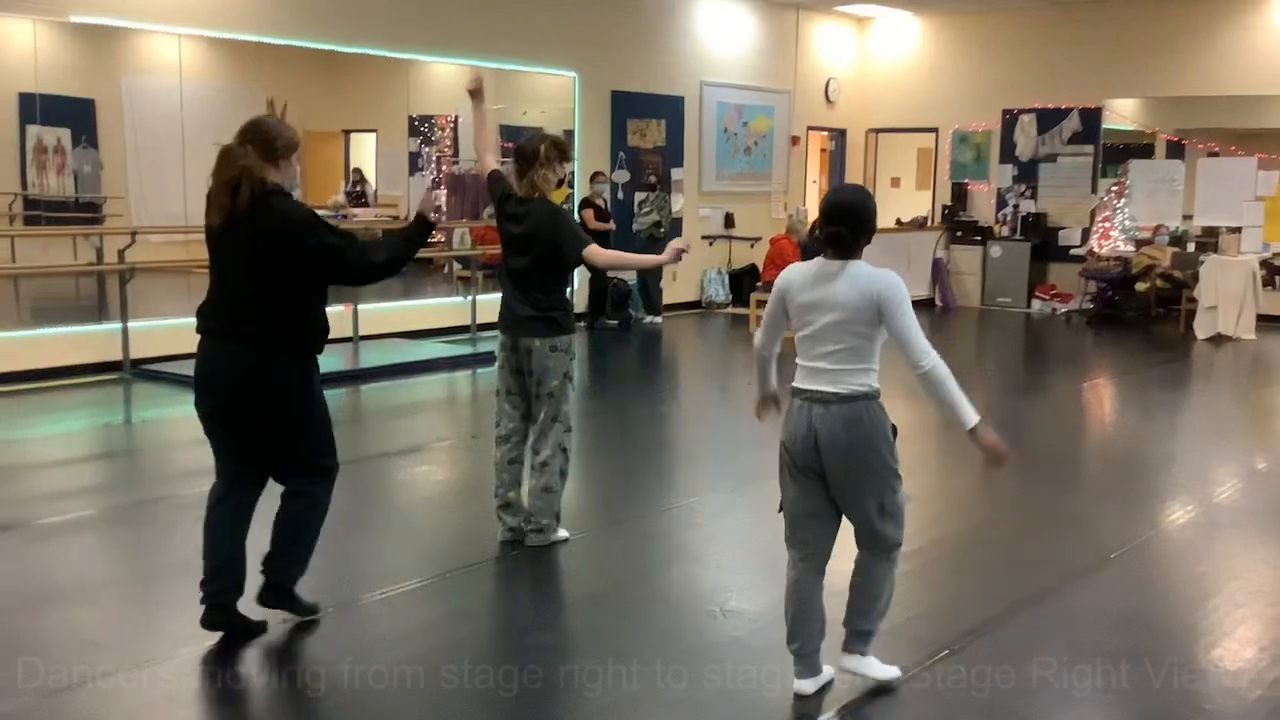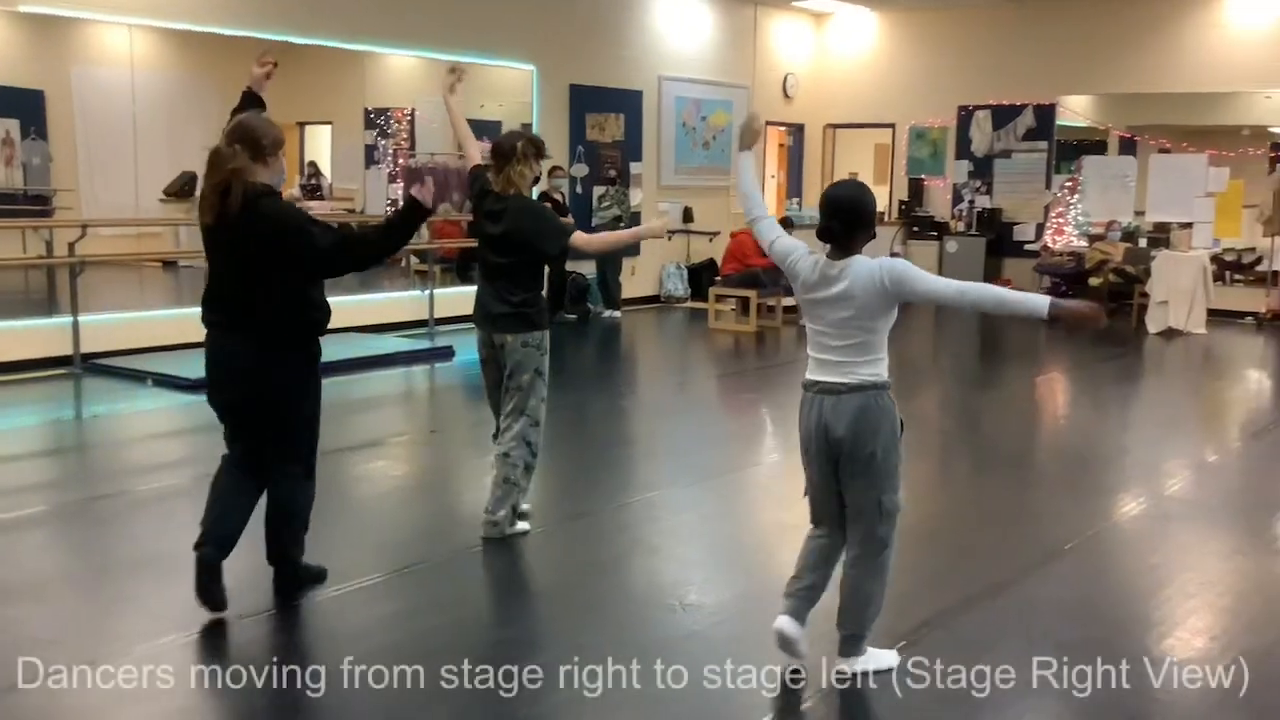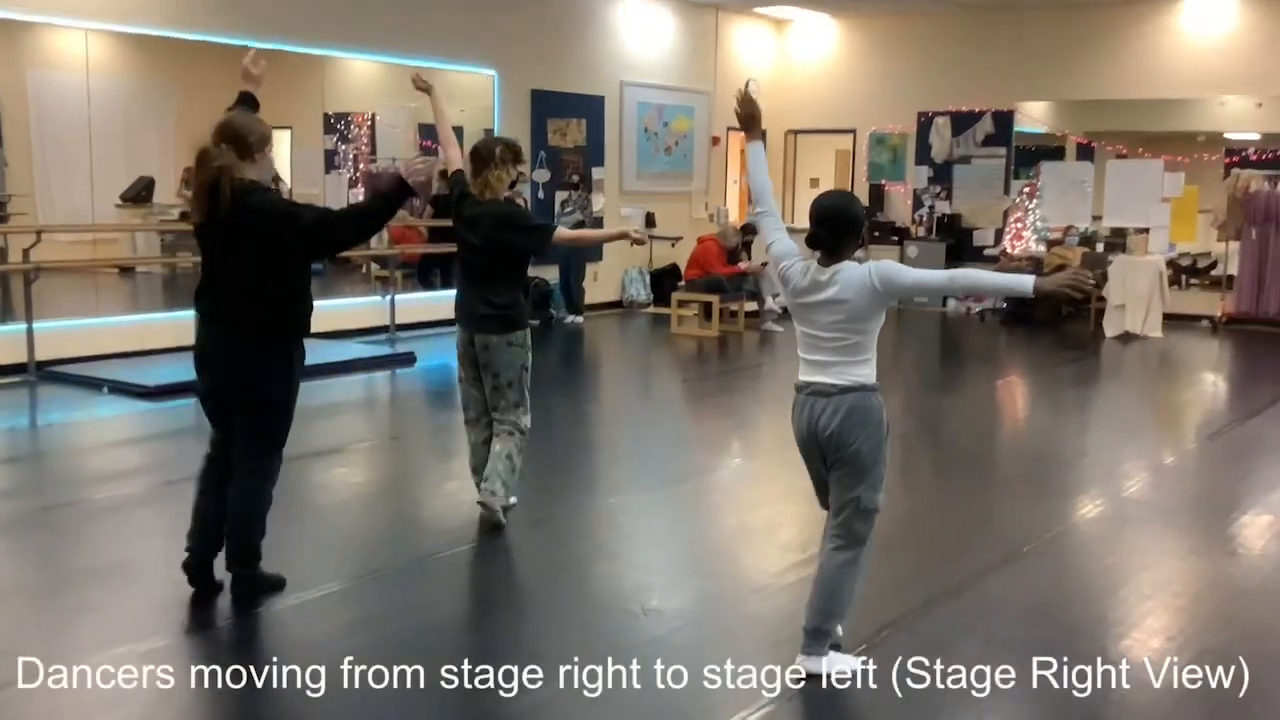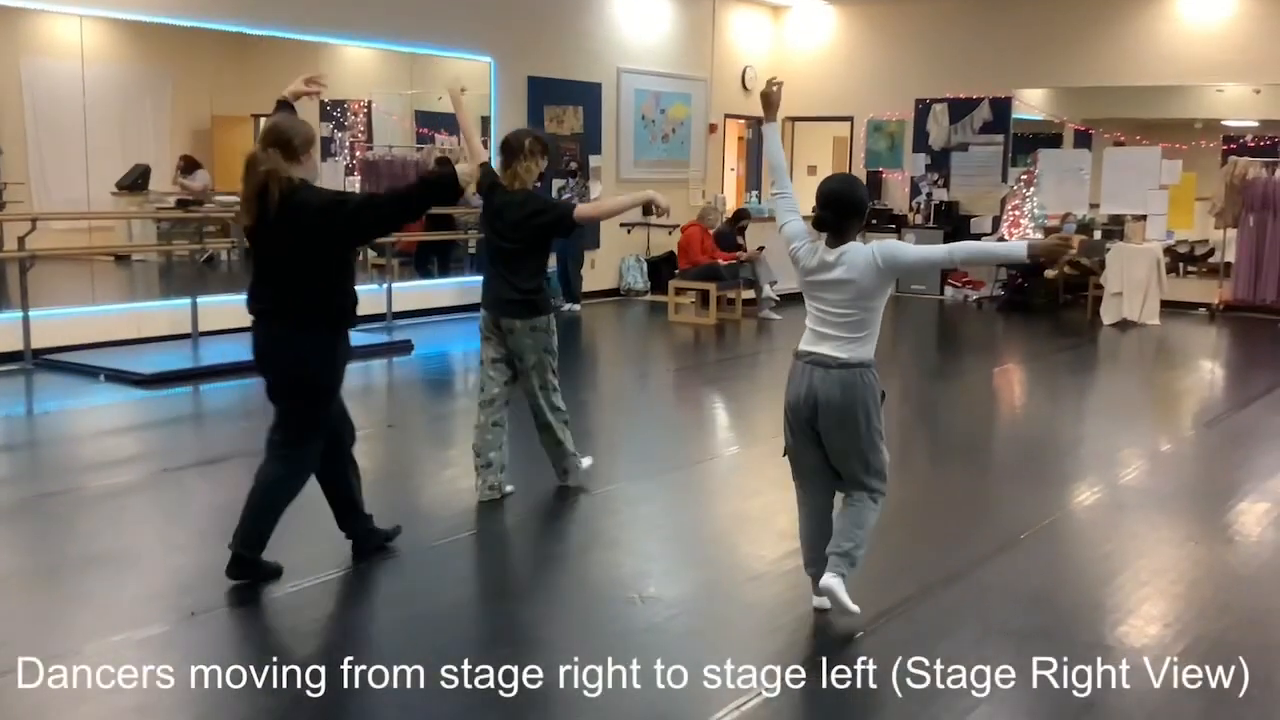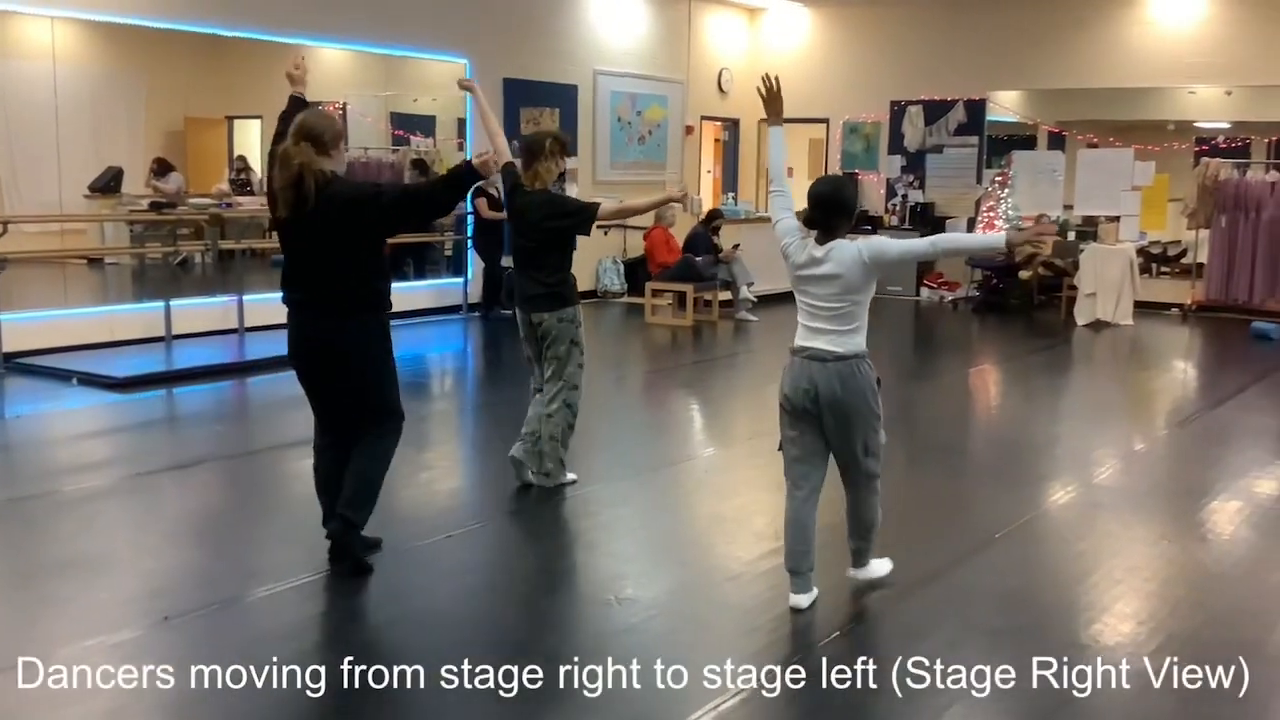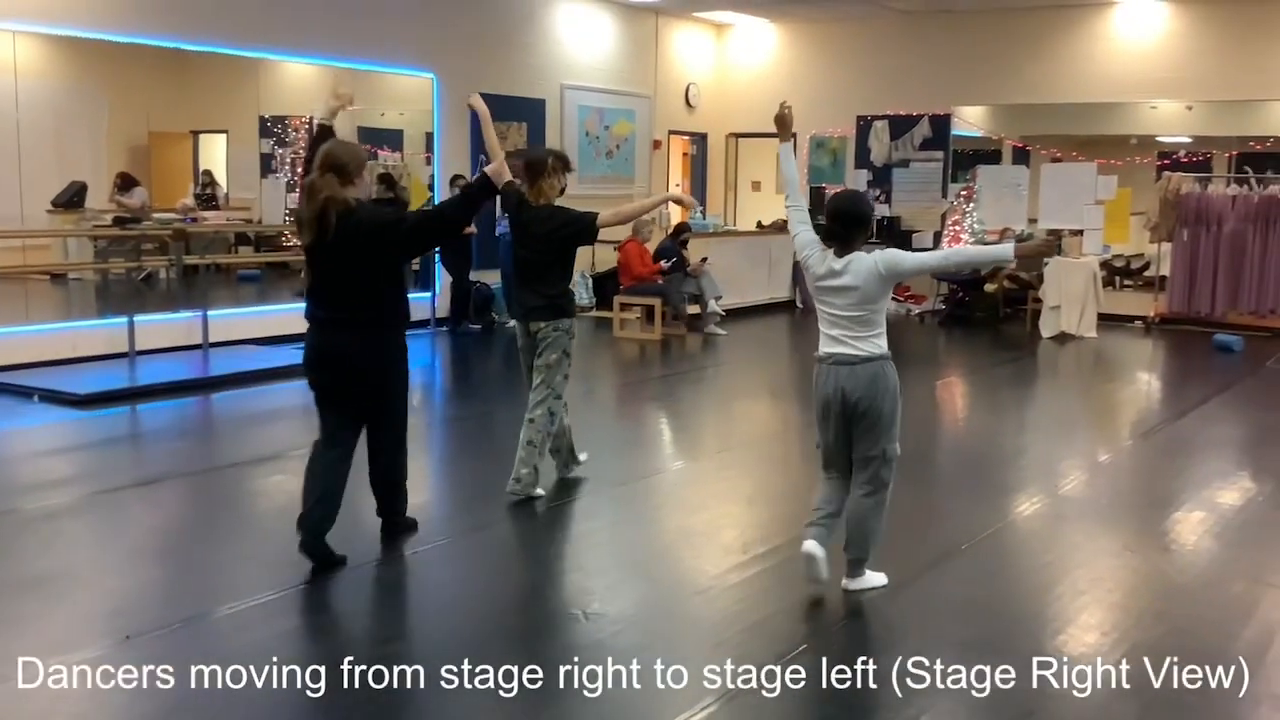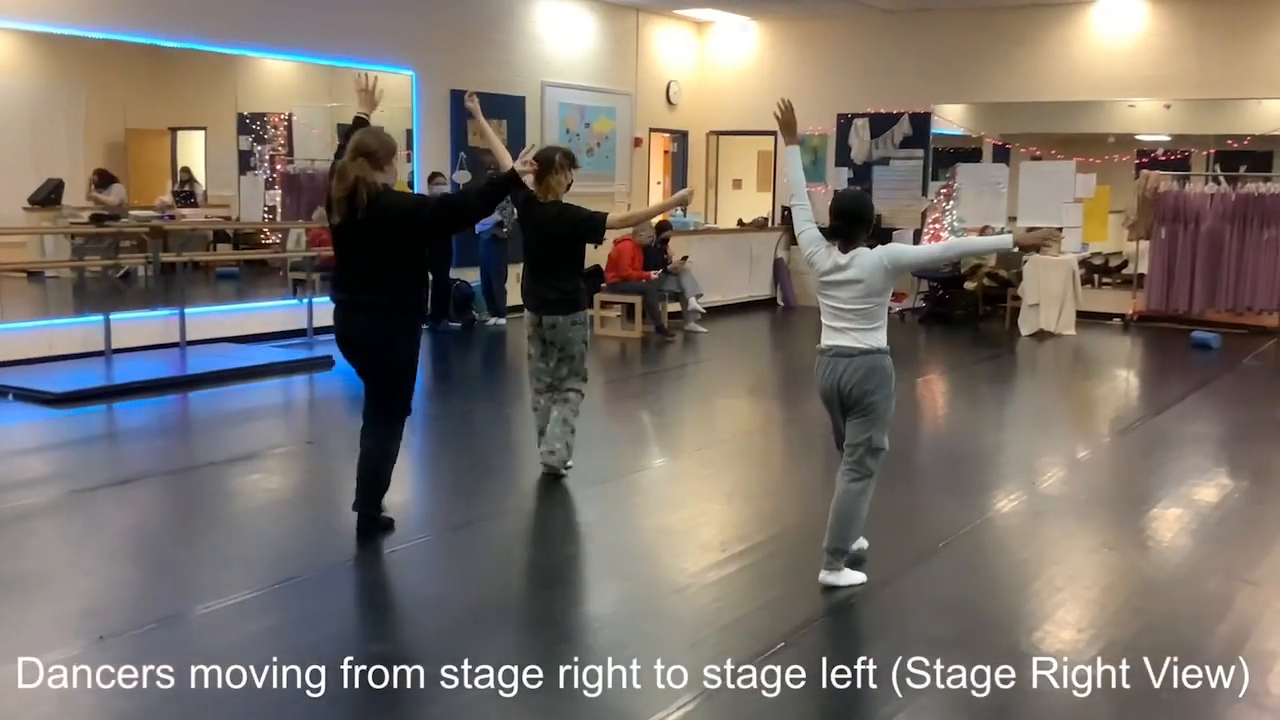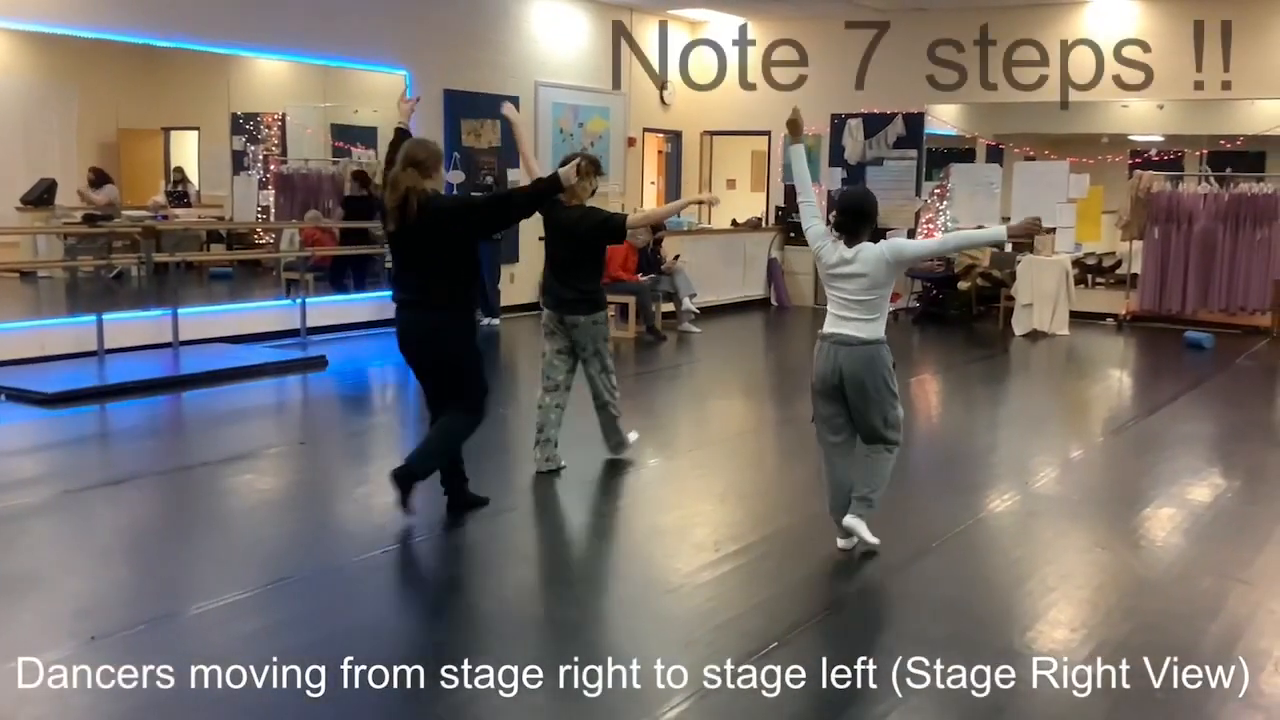
dt=0.5s
person 1, frame 1
left shoulder: (791, 278)
right shoulder: (881, 283)
left elbow: (764, 346)
right elbow: (924, 359)
left wrist: (767, 388)
right wrist: (974, 423)
left hip: (802, 418)
right hip: (856, 420)
left knee: (805, 549)
right knee: (881, 539)
left ankle: (806, 667)
right ankle: (858, 647)
person 1, frame 2
left shoulder: (801, 268)
right shoulder: (884, 273)
left elbow: (758, 217)
right elbow: (965, 293)
left wrist: (747, 151)
right wrist: (1052, 307)
left hip: (815, 407)
right hip: (867, 410)
left knee: (829, 524)
right knee: (870, 533)
left ankle: (793, 612)
right ankle: (852, 649)
person 1, frame 3
left shoulder: (793, 273)
right shoulder: (874, 279)
left elbow: (765, 209)
right elbow: (955, 281)
left wrist: (754, 136)
right wrist: (1038, 285)
left hip: (807, 407)
right hip: (855, 410)
left knee: (839, 517)
right knee: (849, 530)
left ankle: (823, 613)
right ankle: (815, 649)
person 1, frame 4
left shoulder: (803, 251)
right shoulder: (879, 258)
left elbow: (781, 190)
right elbow: (956, 254)
left wrist: (771, 120)
right wrist: (1030, 250)
left hip: (803, 377)
right hip: (851, 383)
left knee: (813, 487)
right knee: (865, 486)
left ankle: (819, 581)
right ankle: (836, 569)
person 1, frame 5
left shoulder: (794, 247)
right shoulder: (865, 253)
left elbow: (777, 190)
right elbow: (937, 245)
left wrist: (775, 121)
right wrist: (1009, 238)
left hip: (800, 372)
right hip: (847, 374)
left knee: (802, 481)
right knee: (862, 474)
left ankle: (800, 585)
right ankle: (863, 561)
person 1, frame 6
left shoulder: (812, 259)
right shoulder: (882, 265)
left elbow: (795, 204)
right elbow: (951, 257)
left wrist: (786, 141)
right wrist: (1016, 252)
left hip: (828, 374)
right hip: (872, 376)
left knee: (836, 469)
right knee: (872, 475)
left ankle: (816, 537)
right ankle: (855, 570)
person 1, frame 7
left shoulder: (817, 255)
right shoulder: (885, 260)
left elbow: (798, 202)
right elbow: (951, 248)
left wrist: (791, 141)
right wrist: (1017, 240)
left hip: (828, 365)
right hip: (870, 367)
left knee: (851, 454)
right knee: (860, 465)
left ankle: (847, 535)
right ankle: (834, 564)
person 1, frame 8
left shoulder: (824, 249)
right shoulder: (888, 254)
left elbow: (806, 201)
right elbow: (950, 242)
left wrist: (796, 142)
right wrist: (1009, 232)
left hip: (827, 353)
right hip: (868, 355)
left knee: (835, 443)
right knee: (883, 438)
left ankle: (843, 529)
right ankle: (857, 514)
person 2, frame 1
left shoulder: (223, 209)
right shoulder: (288, 218)
right elbow: (358, 261)
left wrist: (266, 131)
right wrist: (419, 227)
left hip: (217, 361)
right hip: (275, 367)
left knee: (234, 479)
right knee: (311, 471)
left ankle: (220, 600)
right ankle: (280, 581)
person 2, frame 2
left shoulder: (217, 205)
right shoulder: (279, 220)
left elbow: (234, 142)
right elbow: (352, 251)
left wrist: (252, 95)
right wrist: (413, 210)
left hip: (226, 351)
right hip: (281, 356)
left knee: (243, 458)
right knee: (290, 463)
left ankle: (211, 557)
right ankle: (288, 569)
person 2, frame 3
left shoulder: (211, 200)
right shoulder: (266, 211)
left elbow: (228, 138)
right elbow: (341, 228)
left wrist: (248, 94)
right wrist: (399, 188)
left hip: (216, 344)
right hip: (263, 350)
left knee: (224, 451)
right knee: (255, 459)
left ankle: (201, 555)
right ankle: (244, 572)
person 2, frame 4
left shoulder: (261, 201)
right shoulder: (318, 207)
left elbow: (271, 143)
right elbow: (389, 208)
left wrist: (286, 101)
right wrist: (449, 181)
left hip: (274, 335)
right hip: (310, 341)
left knee: (332, 433)
right knee: (293, 447)
left ankle: (360, 531)
right ankle: (246, 553)
person 2, frame 5
left shoulder: (285, 191)
right shoulder: (355, 198)
left elbow: (283, 143)
right elbow: (419, 202)
left wrist: (297, 96)
right wrist: (470, 172)
left hip: (305, 330)
right hip: (355, 330)
left knee: (333, 429)
right knee: (381, 424)
left ankle: (340, 532)
right ankle: (347, 525)
person 2, frame 6
left shoulder: (314, 217)
right shoulder: (379, 222)
left elbow: (315, 170)
right elbow: (443, 217)
left wrist: (326, 125)
right wrist: (487, 183)
left hip: (325, 343)
right hip: (377, 343)
left knee: (334, 437)
right knee: (387, 434)
left ankle: (314, 530)
right ankle: (393, 517)
person 2, frame 7
left shoulder: (341, 199)
right shoulder: (401, 209)
left elbow: (345, 154)
right elbow: (462, 206)
left wrist: (362, 114)
right wrist: (510, 175)
left hip: (349, 321)
right hip: (391, 325)
left knee: (378, 404)
right knee: (387, 415)
left ankle: (366, 496)
right ankle: (369, 512)
person 2, frame 8
left shoulder: (395, 209)
right shoulder: (451, 211)
left elbow: (394, 165)
right elbow: (507, 205)
left wrist: (402, 127)
right wrist: (555, 182)
left hip: (410, 322)
right hip: (447, 323)
left knee: (443, 404)
right knee: (467, 406)
left ankle: (457, 490)
right ankle: (411, 471)
person 3, frame 1
left shoulder: (506, 202)
right shoulder: (553, 217)
left elbow: (486, 158)
right elbow: (598, 257)
left wrist: (478, 102)
right wrist: (661, 258)
left hip: (511, 331)
right hip: (549, 335)
left knee: (509, 427)
right knee: (550, 430)
left ankle: (511, 521)
right ankle: (541, 525)
person 3, frame 2
left shoulder: (484, 197)
right shoulder: (531, 214)
left elbow: (468, 144)
right elbow: (587, 243)
left wrist: (450, 94)
right wrist: (645, 231)
left hip: (488, 324)
right hip: (524, 329)
left knee: (505, 417)
right knee: (520, 423)
left ankle: (507, 500)
right ankle: (500, 516)
person 3, frame 3
left shoulder: (463, 202)
right shoulder: (510, 217)
left elbow: (449, 144)
right elbow: (570, 237)
left wrist: (432, 94)
right wrist: (621, 232)
left hip: (469, 325)
right hip: (505, 329)
left knee: (478, 415)
right knee: (512, 415)
left ankle: (493, 488)
right ankle: (494, 488)
person 3, frame 4
left shoulder: (492, 192)
right shoulder: (538, 207)
left elbow: (473, 143)
right elbow: (594, 211)
left wrist: (457, 99)
right wrist: (644, 197)
left hip: (493, 312)
right hip: (530, 315)
left knee: (492, 395)
right knee: (544, 394)
left ankle: (489, 481)
right ankle: (568, 470)
person 3, frame 5
left shoulder: (514, 191)
right shoulder: (558, 206)
left elbow: (497, 138)
right elbow: (619, 210)
left wrist: (475, 92)
right wrist: (666, 199)
left hip: (525, 306)
right hip: (558, 308)
left knee: (544, 383)
right knee: (561, 387)
left ankle: (525, 452)
right ankle: (550, 470)
person 3, frame 6
left shoulder: (517, 208)
right shoulder: (564, 219)
right elbow: (619, 216)
right wrist: (667, 197)
left hip: (525, 317)
right hip: (554, 318)
left knee: (546, 392)
right knee: (544, 398)
left ankle: (567, 459)
right ankle: (524, 480)
person 3, frame 7
left shoulder: (526, 206)
right shoulder: (572, 218)
right elbow: (625, 220)
right wrist: (672, 202)
left hip: (536, 311)
right hip: (568, 312)
left knee: (543, 387)
right knee: (571, 385)
left ankle: (553, 455)
right ankle: (554, 450)
person 3, frame 8
left shoulder: (551, 210)
right shoulder: (596, 220)
left elbow: (530, 166)
right elbow: (645, 219)
left wrist: (515, 122)
right wrist: (689, 201)
left hip: (553, 311)
right hip: (588, 313)
left knee: (553, 383)
right knee: (602, 380)
left ankle: (545, 454)
right ankle: (616, 442)
